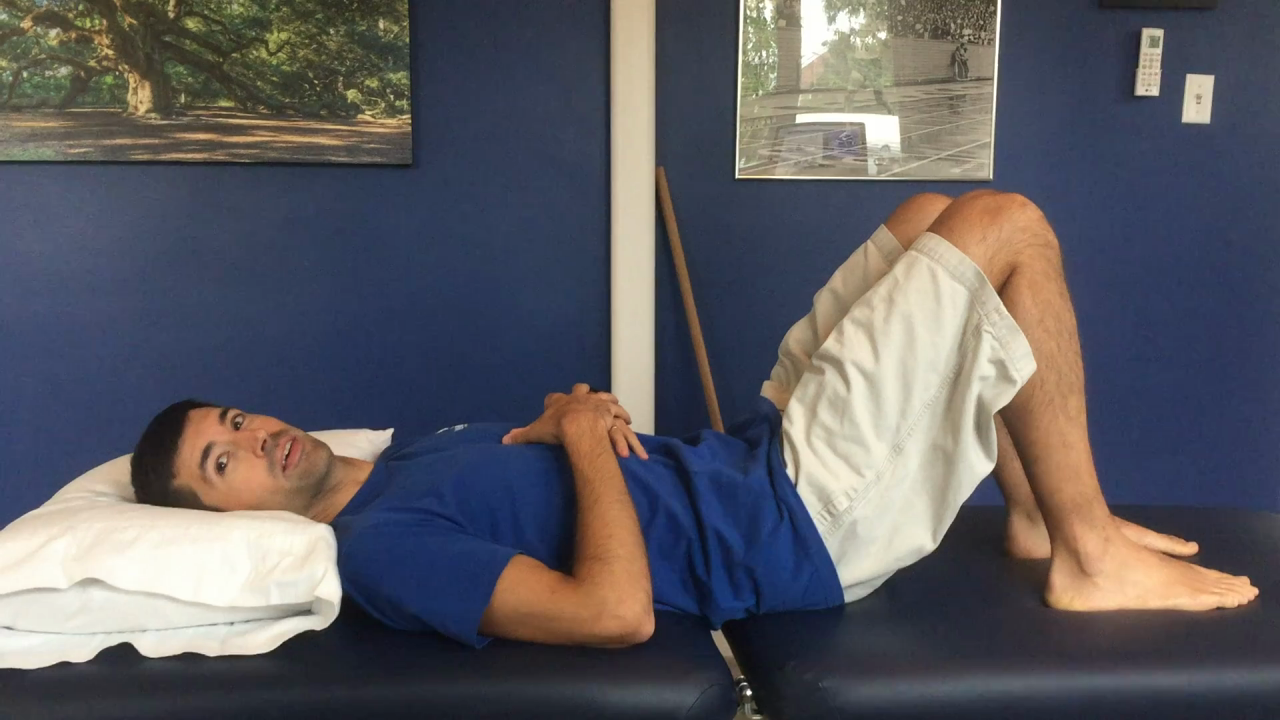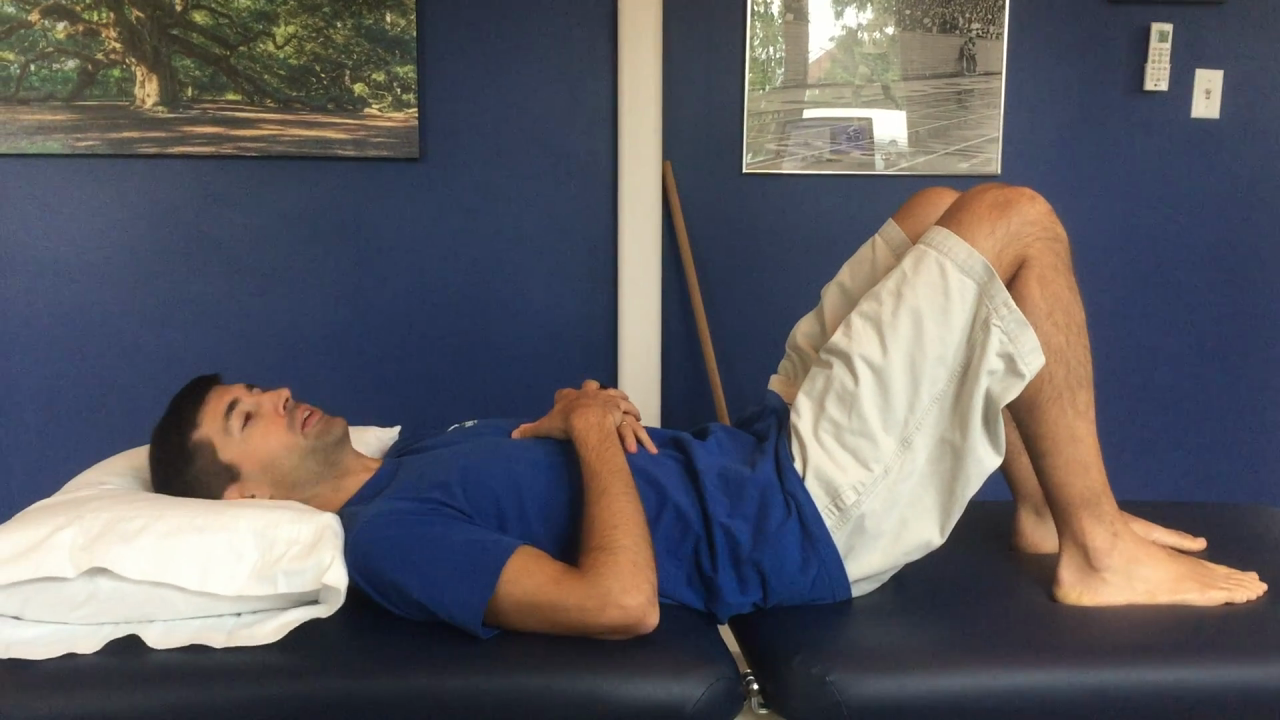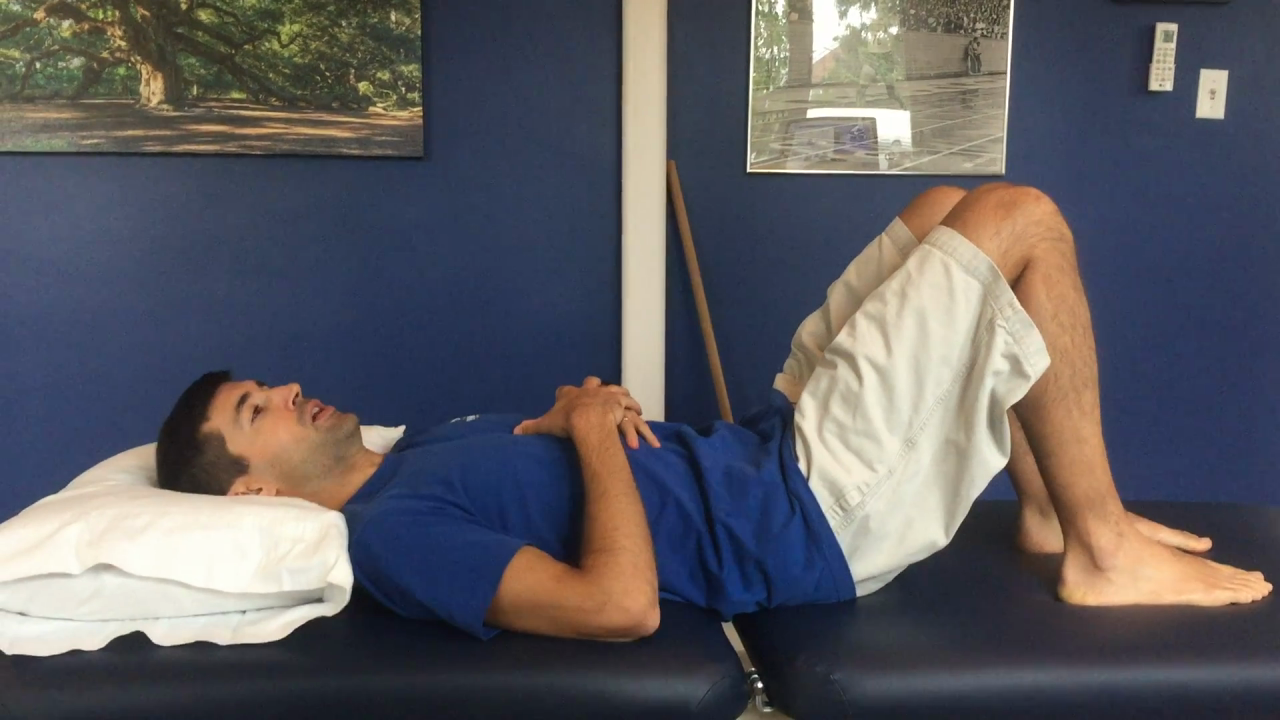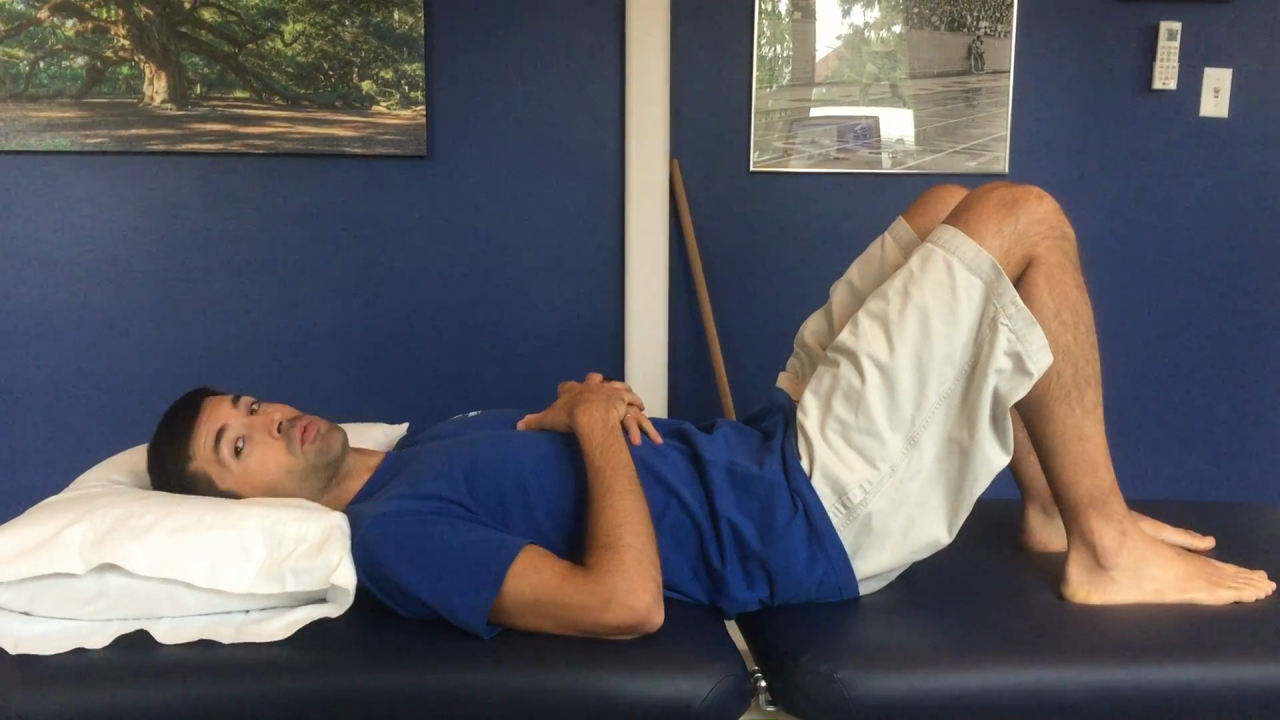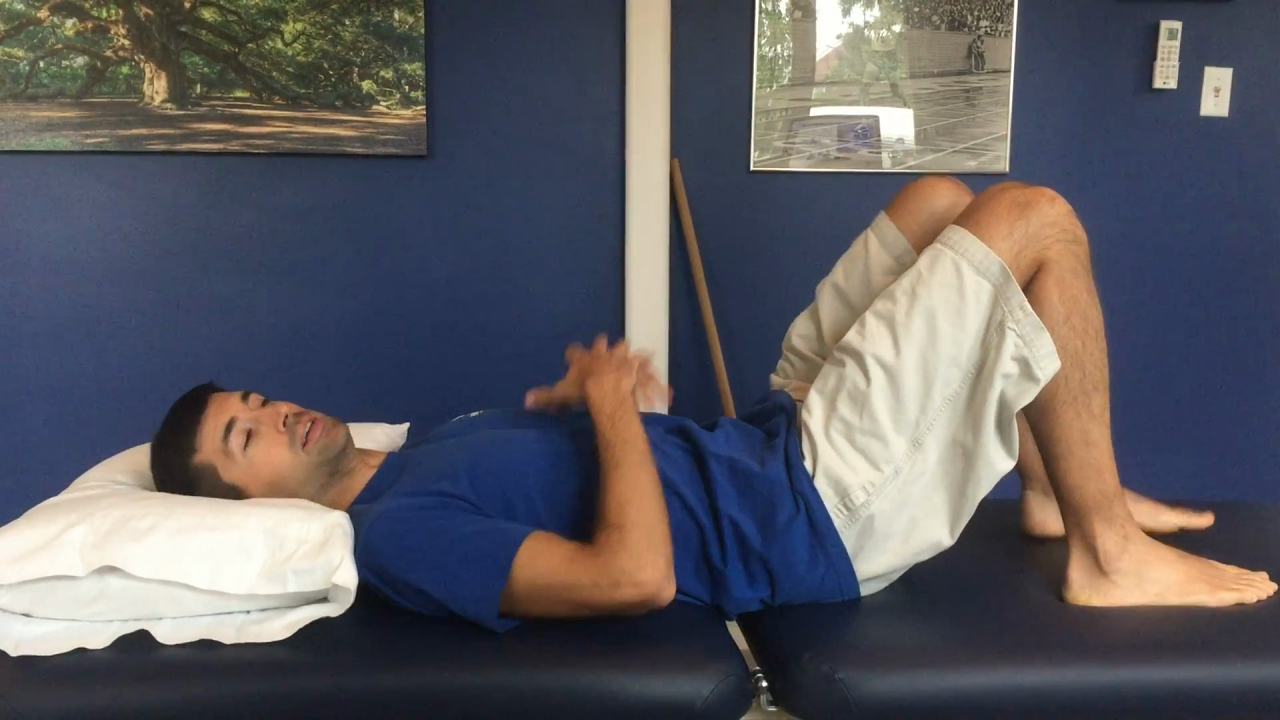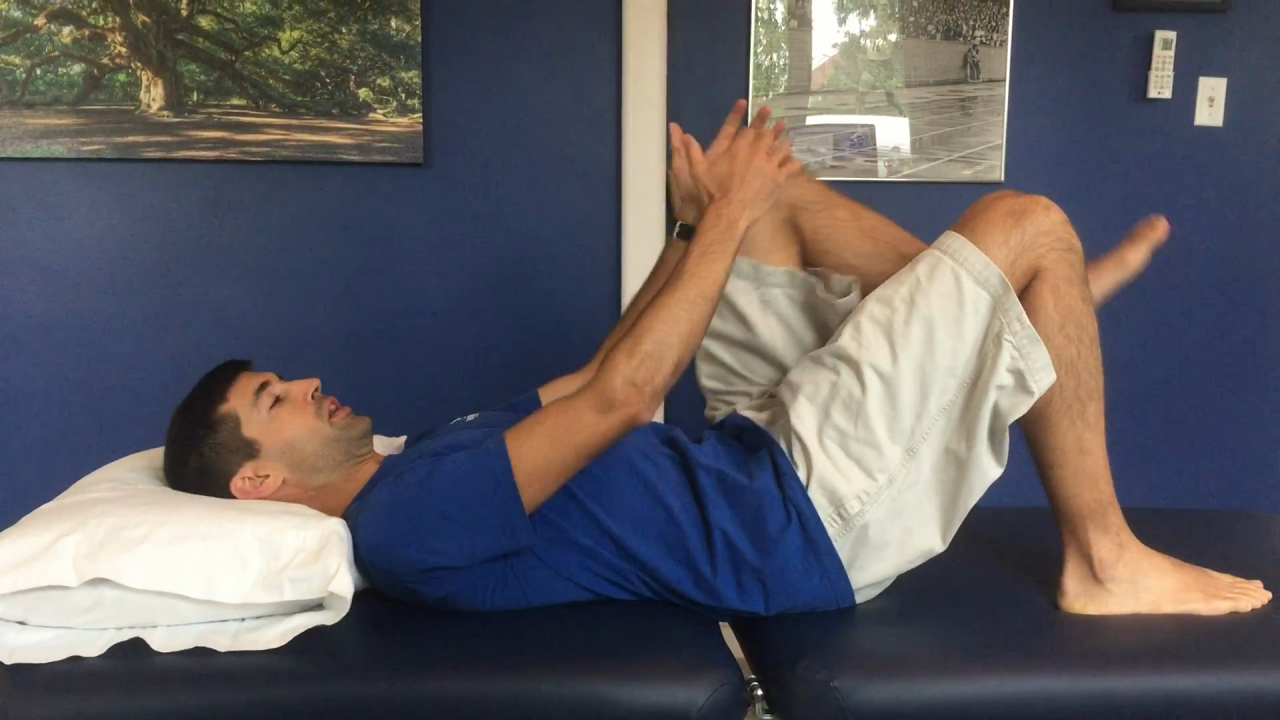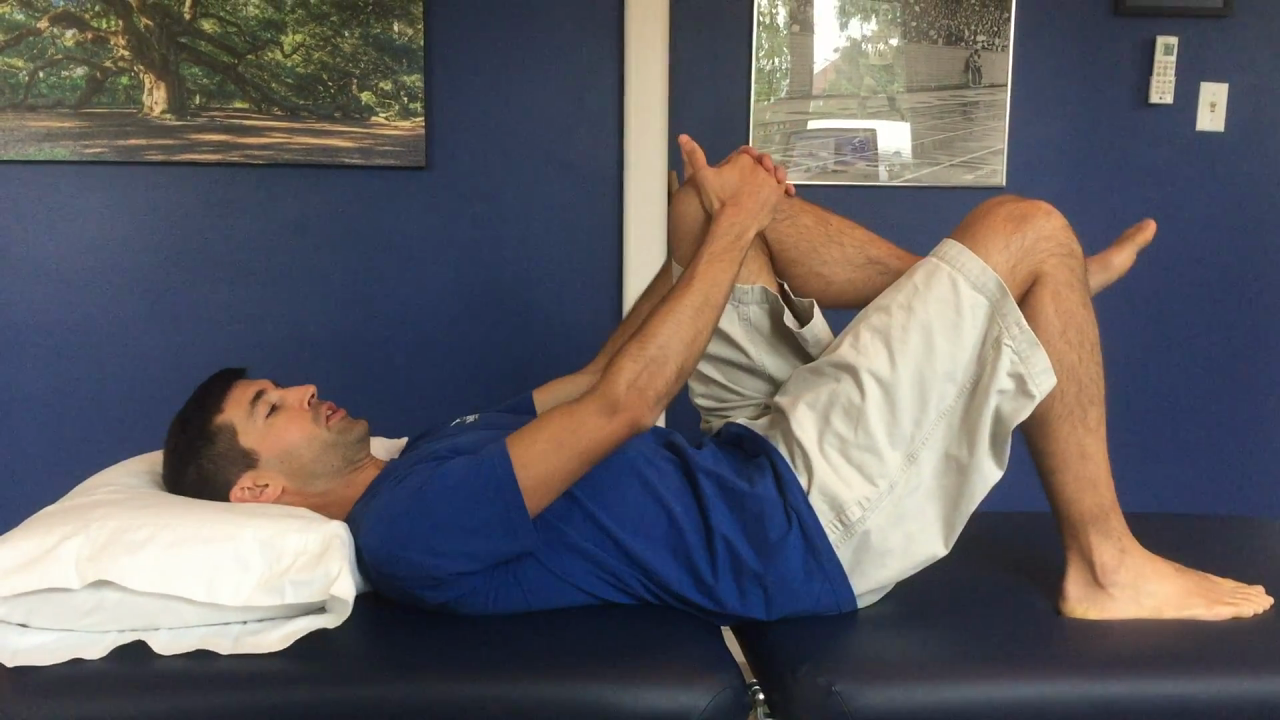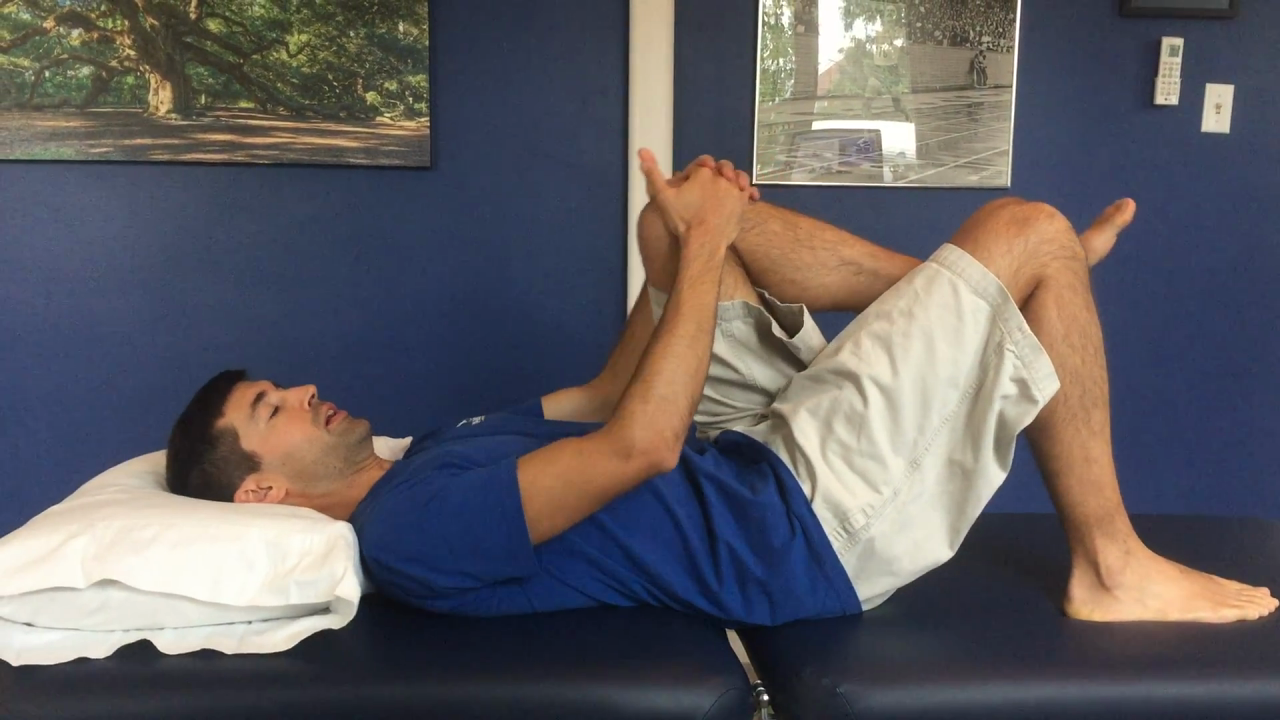
dt=0.5s
person 1, frame 1
left shoulder: (398, 461)
right shoulder: (382, 546)
right elbow: (618, 612)
left wrist: (565, 418)
right wrist: (583, 435)
left hip: (752, 450)
right hip: (798, 526)
left knee: (933, 214)
right knee: (1004, 226)
left ankle: (1037, 513)
right ankle: (1091, 556)
person 1, frame 2
left shoulder: (409, 457)
right shoulder: (388, 536)
right elbow: (623, 605)
left wrist: (576, 415)
right wrist: (593, 429)
left hip: (764, 446)
right hip: (807, 518)
left knee: (942, 208)
right knee: (1015, 220)
left ankle: (1046, 508)
right ankle: (1100, 552)
person 1, frame 3
left shoulder: (414, 453)
right shoulder: (391, 532)
right elbow: (623, 606)
left wrist: (583, 408)
right wrist: (593, 428)
left hip: (764, 445)
right hip: (813, 520)
left knee: (949, 207)
right knee: (1019, 220)
left ankle: (1047, 506)
right ankle: (1102, 552)
person 1, frame 4
left shoulder: (413, 454)
right shoulder: (393, 533)
right elbow: (625, 603)
left wrist: (588, 403)
right wrist: (597, 427)
left hip: (772, 442)
right hip: (814, 513)
left knee: (954, 207)
right knee: (1021, 217)
left ankle: (1056, 505)
right ankle: (1108, 552)
person 1, frame 5
left shoulder: (415, 454)
right shoulder: (399, 534)
right elbow: (642, 576)
left wrist: (590, 394)
right wrist: (609, 402)
left hip: (769, 441)
right hip: (818, 517)
left knee: (941, 201)
right knee: (1033, 221)
left ankle: (1054, 486)
right ankle: (1109, 554)
person 1, frame 6
left shoulder: (420, 464)
right shoulder: (412, 521)
left elbow: (600, 376)
right elbow: (623, 392)
left wrist: (708, 219)
right wrist: (730, 215)
left hip: (754, 456)
right hip: (808, 518)
left knee: (769, 185)
right knee: (1024, 224)
left ankle: (1029, 332)
right ankle: (1106, 559)
person 1, frame 7
left shoulder: (422, 467)
right shoulder: (414, 527)
left elbow: (595, 384)
right elbow: (624, 398)
left wrist: (718, 226)
right wrist: (735, 231)
left hip: (749, 457)
right hip: (808, 524)
left knee: (710, 205)
right knee: (1026, 227)
left ankle: (1027, 317)
right ankle: (1107, 565)
person 1, frame 8
left shoulder: (426, 462)
right shoulder: (415, 531)
left elbow: (604, 401)
right elbow: (643, 439)
left wrist: (686, 241)
right wrist: (706, 241)
left hip: (754, 462)
right hip: (807, 525)
left knee: (675, 217)
right knee: (1025, 229)
left ankle: (990, 305)
right ankle: (1113, 567)
